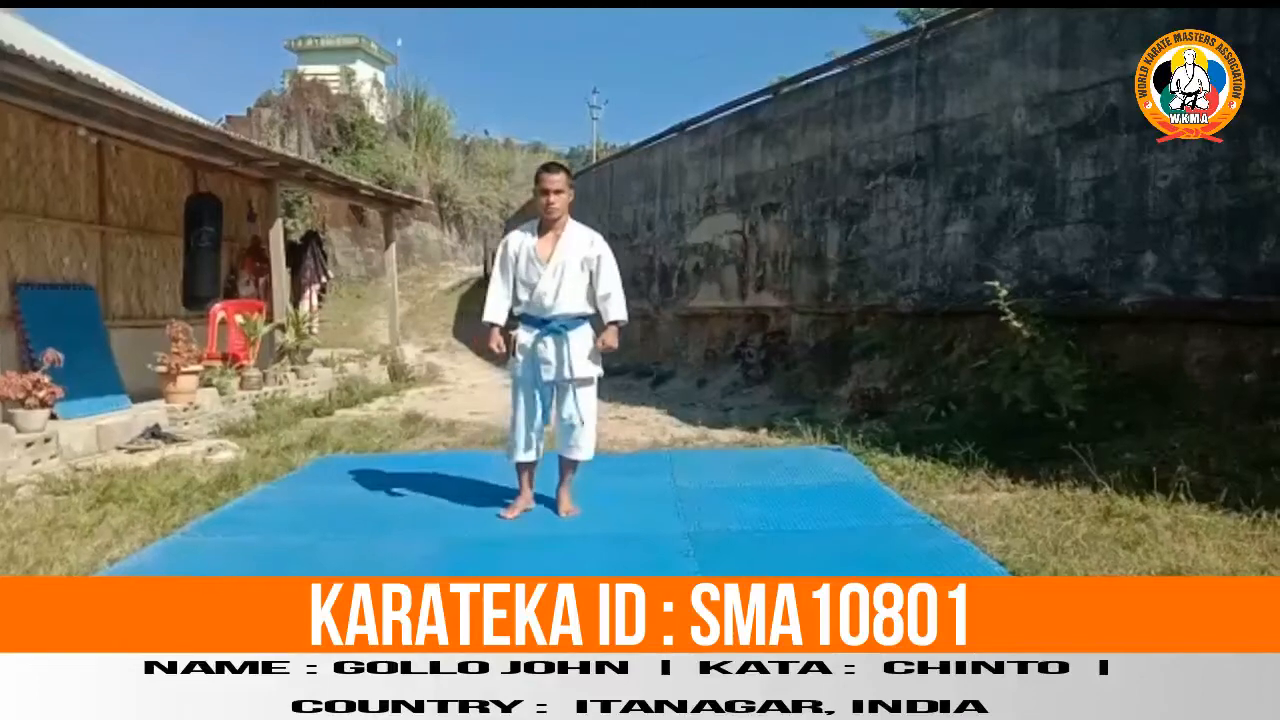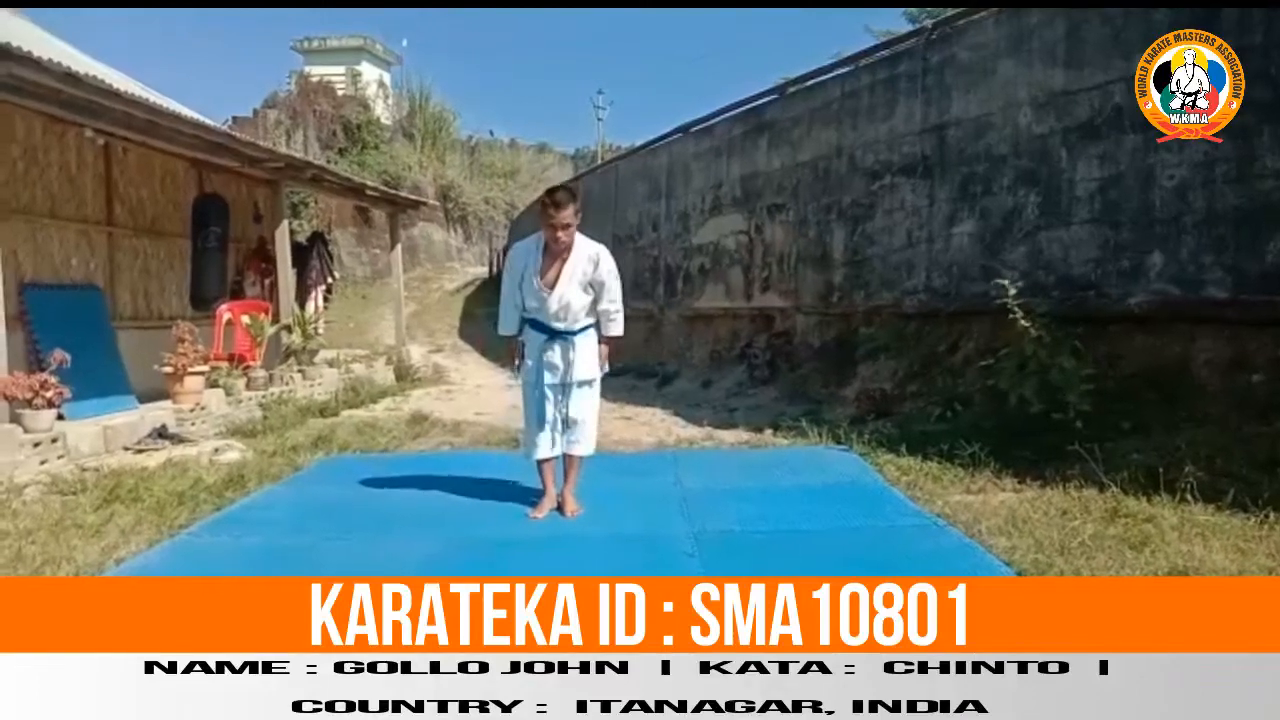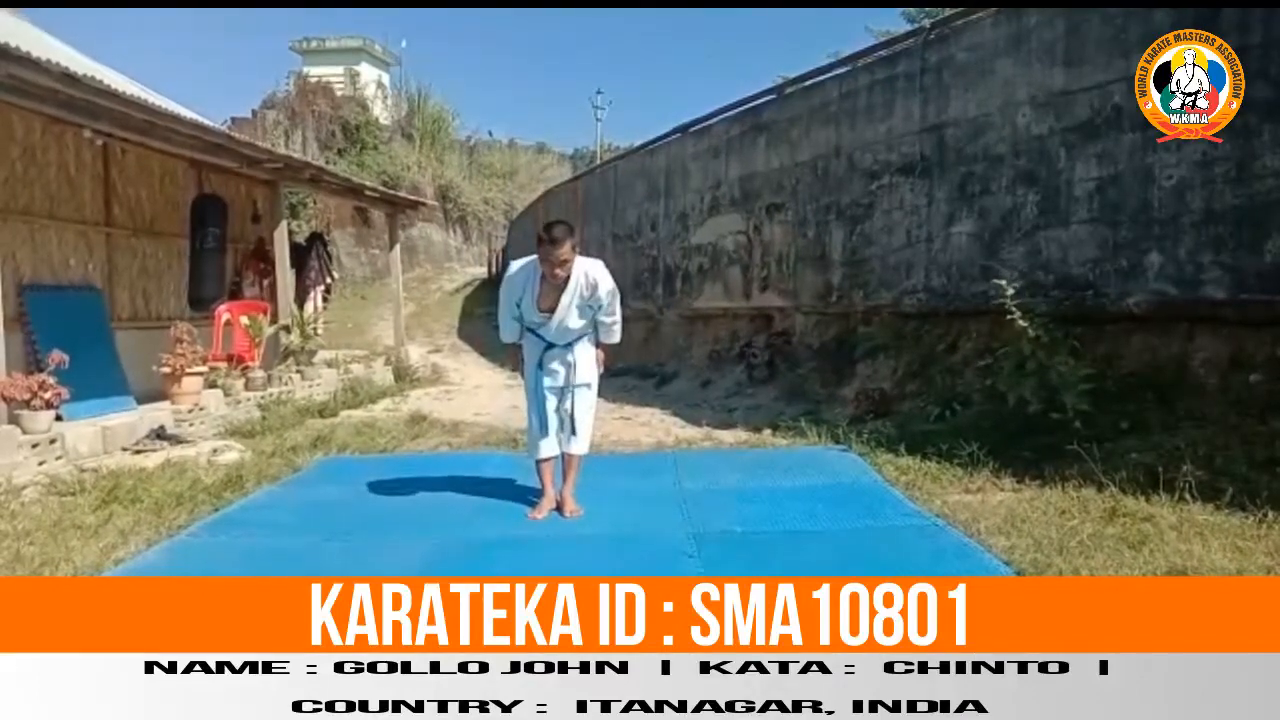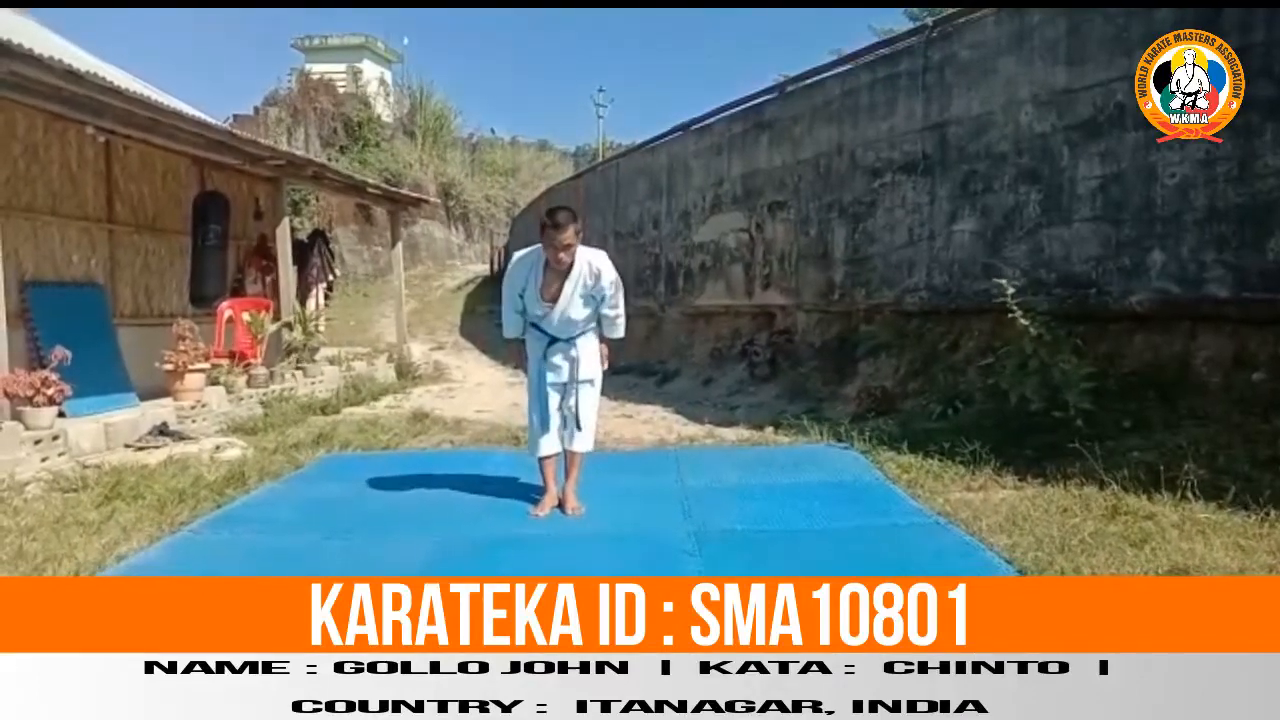
dt=0.7s
person 1, frame 1
left shoulder: (590, 240)
right shoulder: (515, 241)
left elbow: (608, 286)
right elbow: (501, 286)
left wrist: (612, 326)
right wrist: (494, 328)
left hip: (575, 338)
right hip: (530, 338)
left knee: (576, 417)
right knee: (526, 418)
left ankle: (565, 490)
right ankle: (525, 493)
person 1, frame 2
left shoulder: (596, 256)
right shoulder: (520, 253)
left elbow: (610, 302)
right elbow: (511, 301)
left wrist: (605, 342)
right wrist: (513, 341)
left hip: (581, 343)
right hip: (538, 342)
left knee: (579, 417)
right knee: (540, 417)
left ankle: (569, 491)
right ankle: (548, 492)
person 1, frame 3
left shoulder: (596, 276)
right shoulder: (517, 275)
left elbow: (609, 315)
right elbow: (509, 314)
left wrist: (601, 347)
right wrist: (513, 348)
left hip: (580, 349)
right hip: (538, 349)
left knee: (577, 418)
right knee: (541, 419)
left ankle: (568, 492)
right ankle: (547, 493)
person 1, frame 4
left shoulder: (598, 267)
right shoulder: (520, 265)
left elbow: (612, 308)
right elbow: (512, 307)
left wrist: (605, 342)
right wrist: (516, 343)
left hip: (583, 346)
right hip: (541, 345)
left knee: (580, 415)
right knee: (543, 415)
left ankle: (570, 489)
right ankle: (549, 490)
